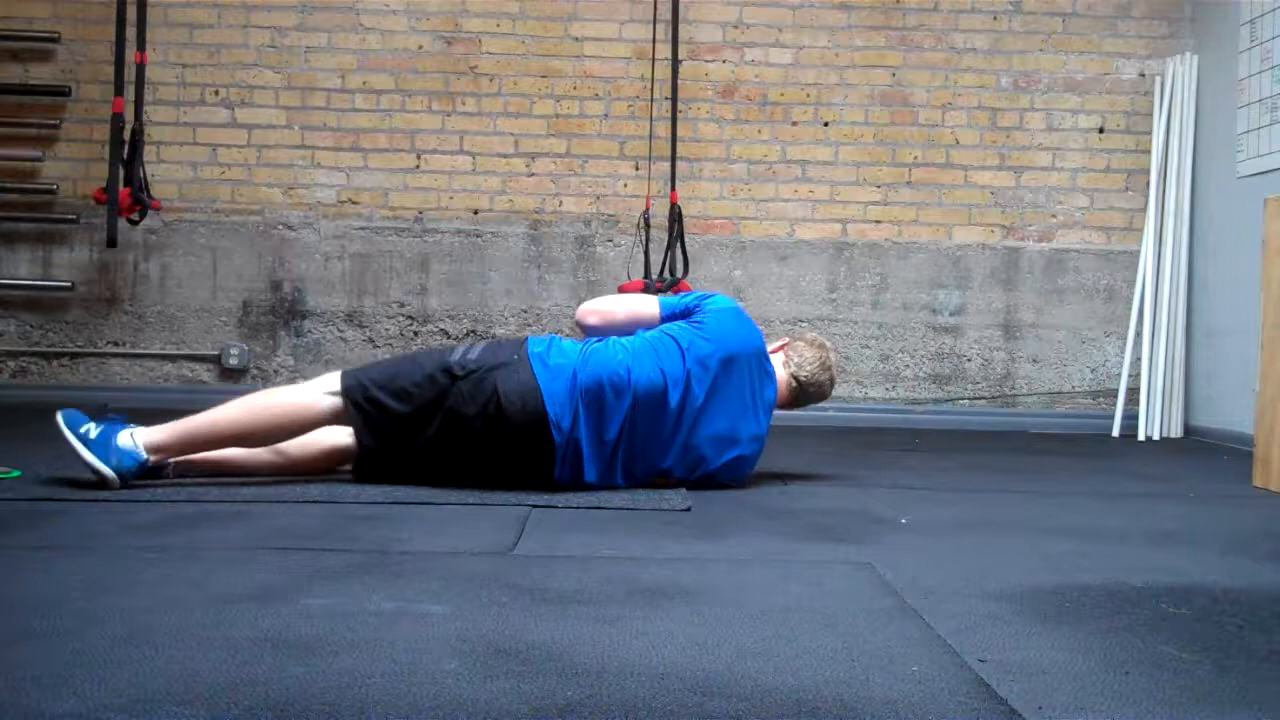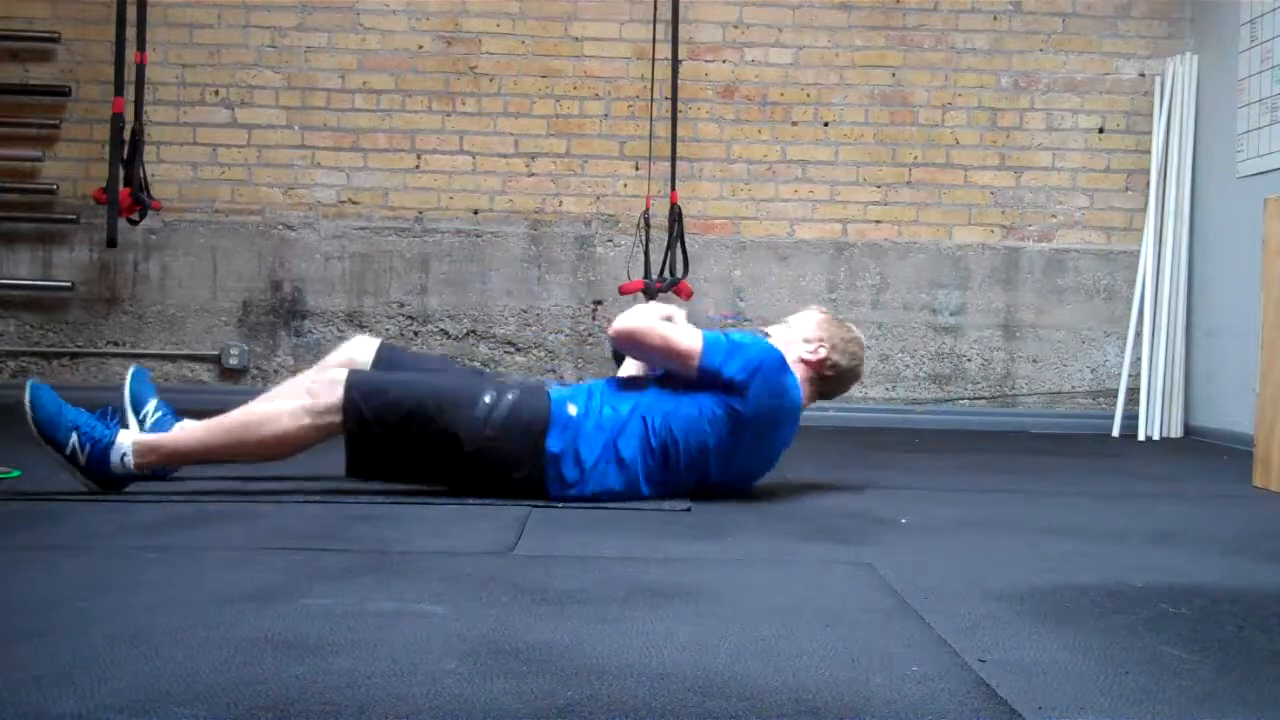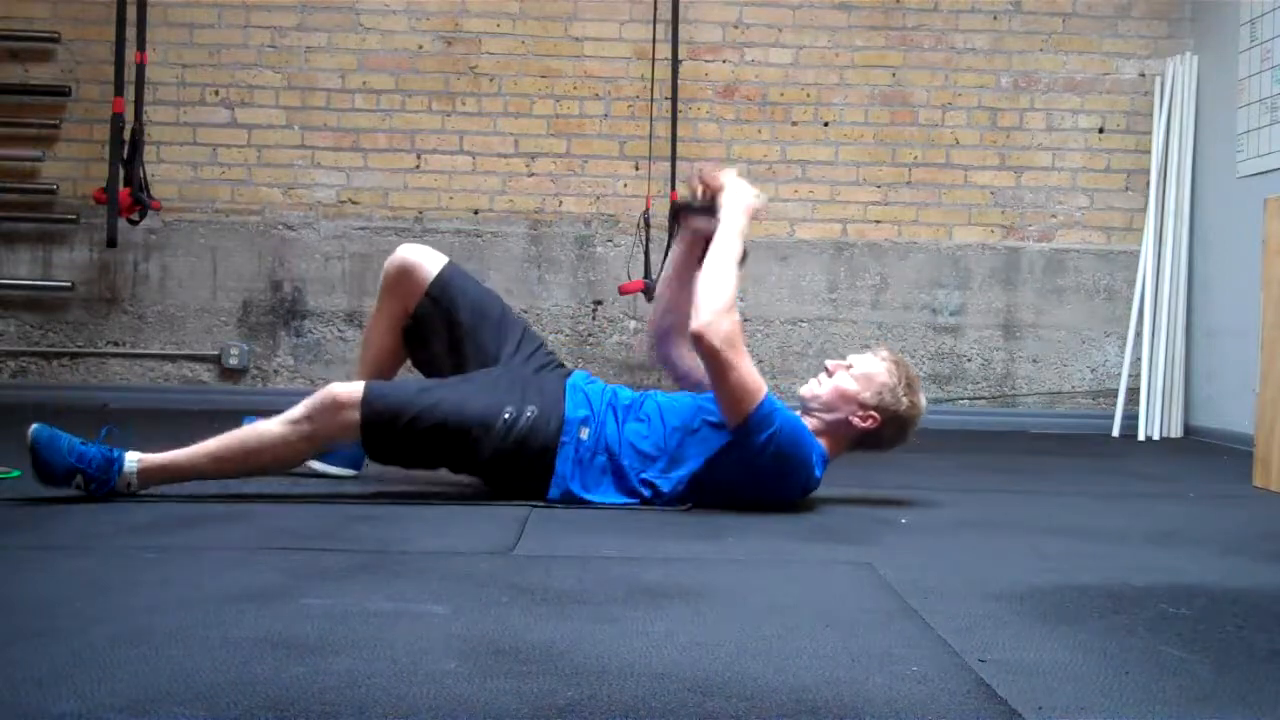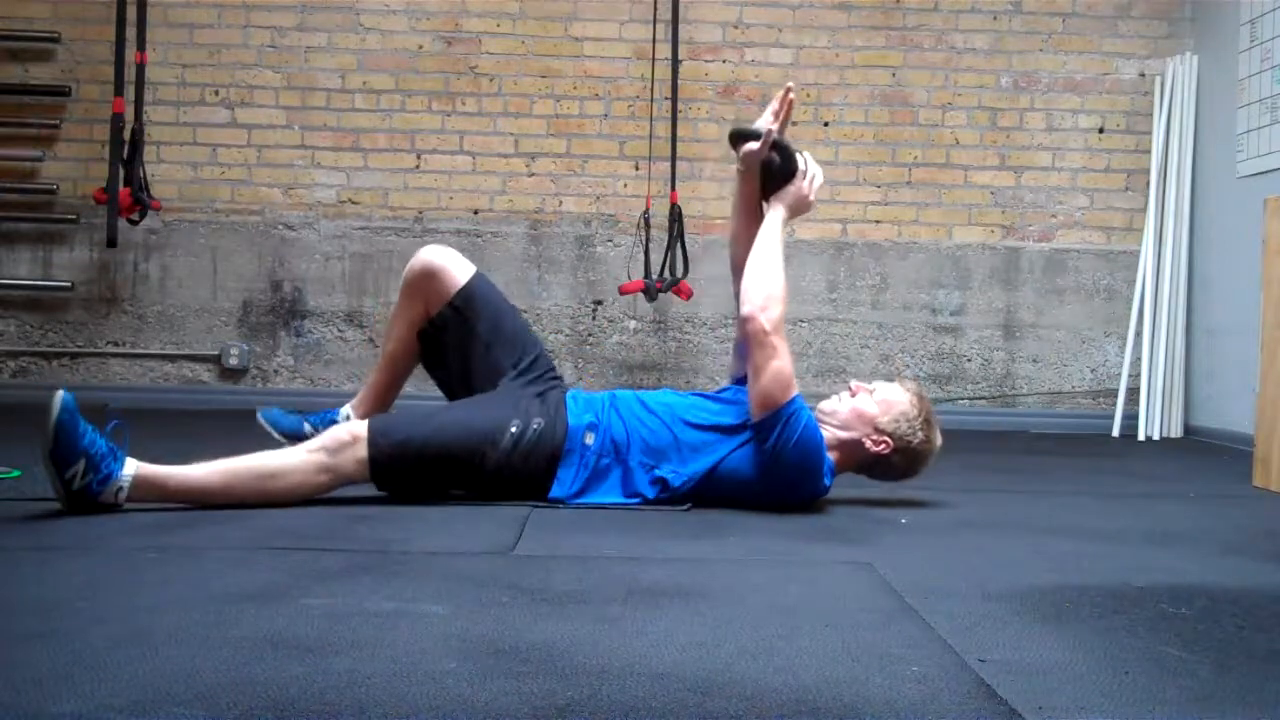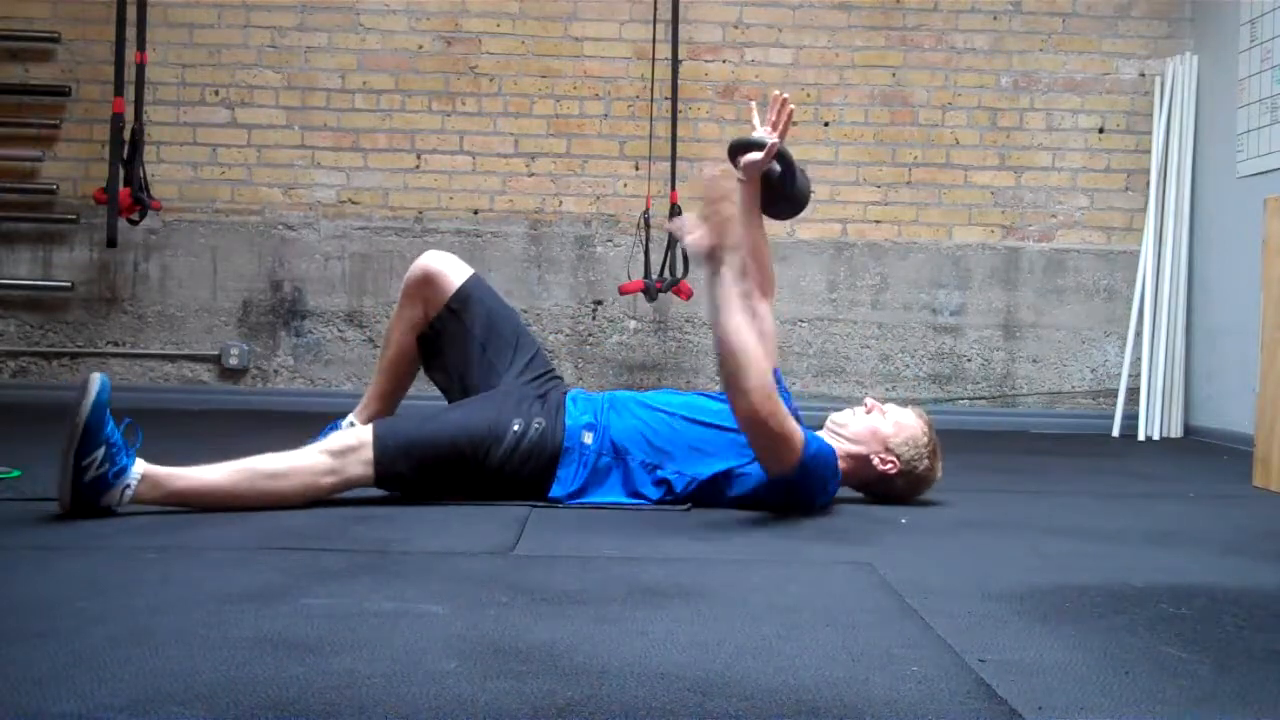
dt=0.7s
person 1, frame 1
left shoulder: (729, 320)
right shoulder: (742, 453)
left elbow: (592, 315)
right elbow: (654, 461)
left hip: (527, 382)
right hip: (545, 461)
left knee: (331, 398)
right knee: (345, 442)
left ankle: (138, 445)
right ankle: (160, 459)
person 1, frame 2
left shoulder: (765, 374)
right shoulder: (756, 412)
left elbow: (630, 331)
left wrist: (654, 314)
right wrist: (647, 355)
left hip: (547, 444)
right hip: (552, 420)
left knee: (330, 394)
right knee: (355, 357)
left ankle: (125, 453)
right ankle: (181, 432)
person 1, frame 3
left shoulder: (790, 458)
right shoulder: (777, 426)
left elbow: (708, 335)
right elbow: (664, 337)
left wrist: (735, 222)
right wrist: (698, 235)
left hip: (551, 444)
right hip: (556, 390)
left knee: (331, 405)
right knee: (410, 265)
left ankle: (126, 471)
right ankle: (350, 443)
person 1, frame 4
left shoulder: (799, 464)
right shoulder: (788, 426)
left elbow: (760, 323)
right elbow: (752, 311)
left wrist: (780, 214)
right wrist: (751, 178)
left hip: (553, 455)
right hip: (553, 405)
left knee: (337, 457)
right knee: (435, 267)
left ankle: (118, 479)
right ankle: (354, 416)
person 1, frame 5
left shoulder: (806, 472)
right shoulder: (789, 431)
left elbow: (752, 400)
right elbow: (755, 308)
left wrist: (723, 261)
right wrist: (750, 189)
left hip: (554, 455)
right hip: (553, 403)
left knee: (342, 464)
right knee: (432, 273)
left ankle: (126, 480)
right ankle: (364, 422)
